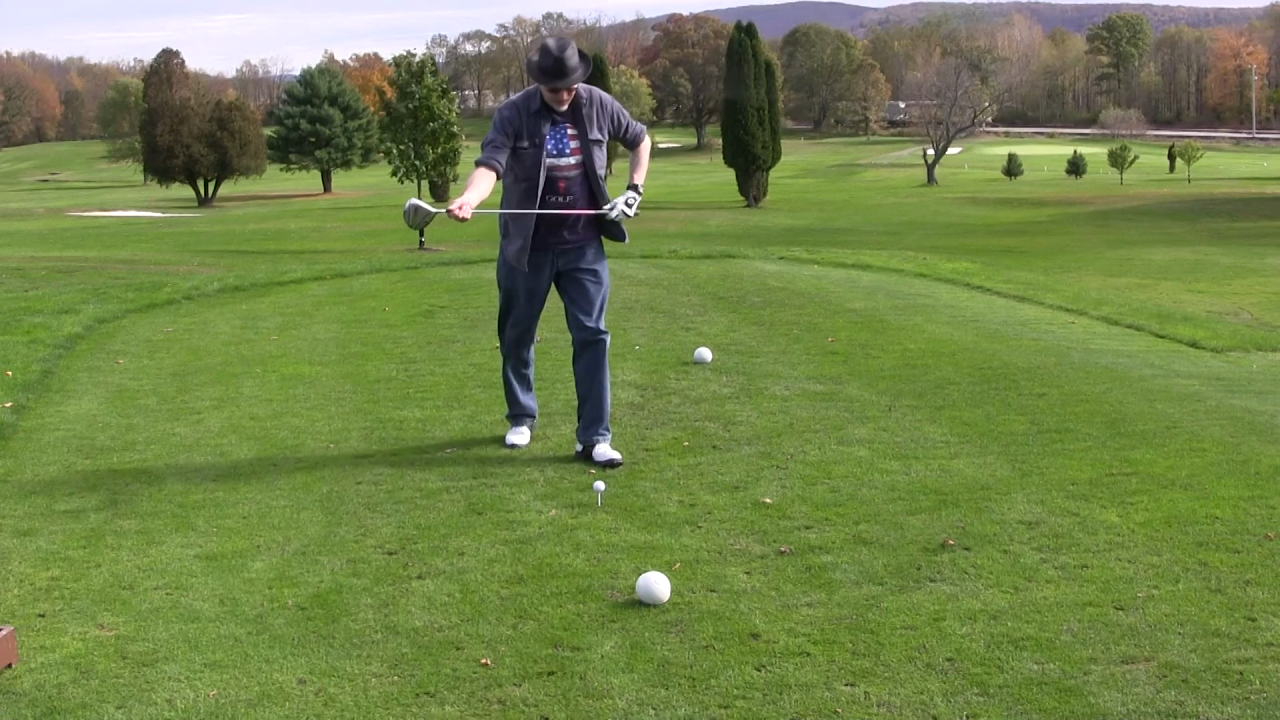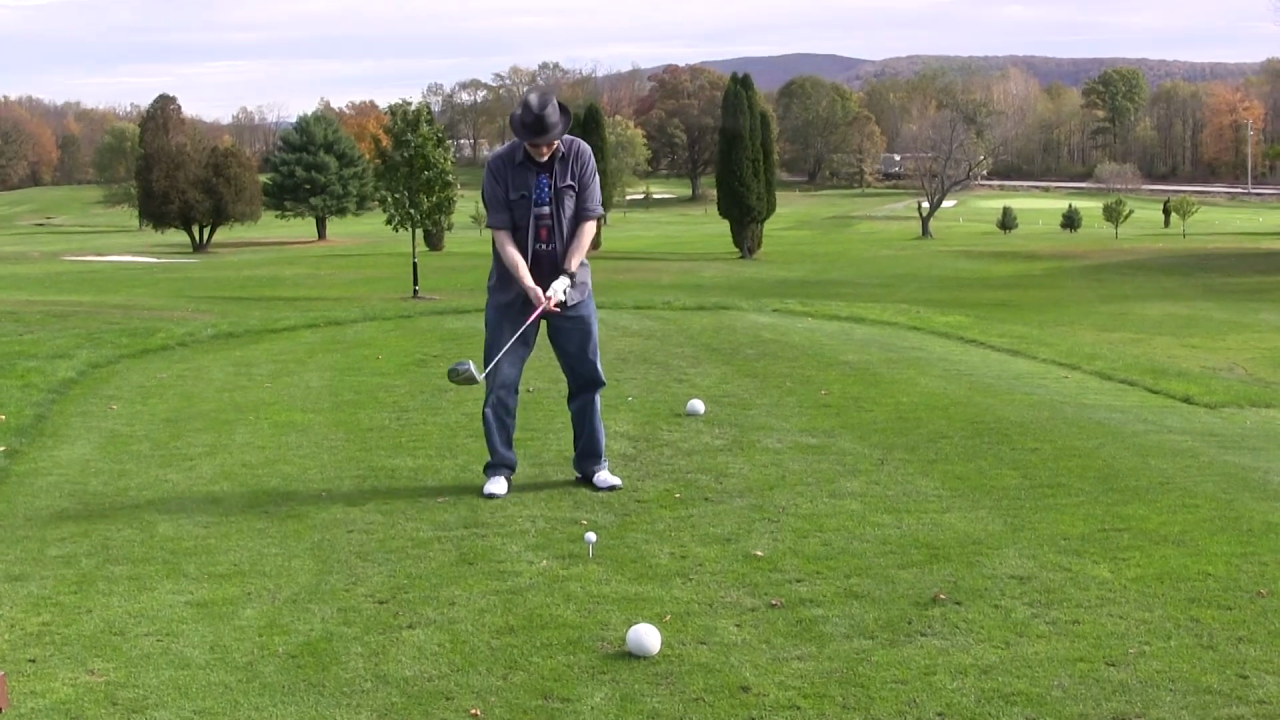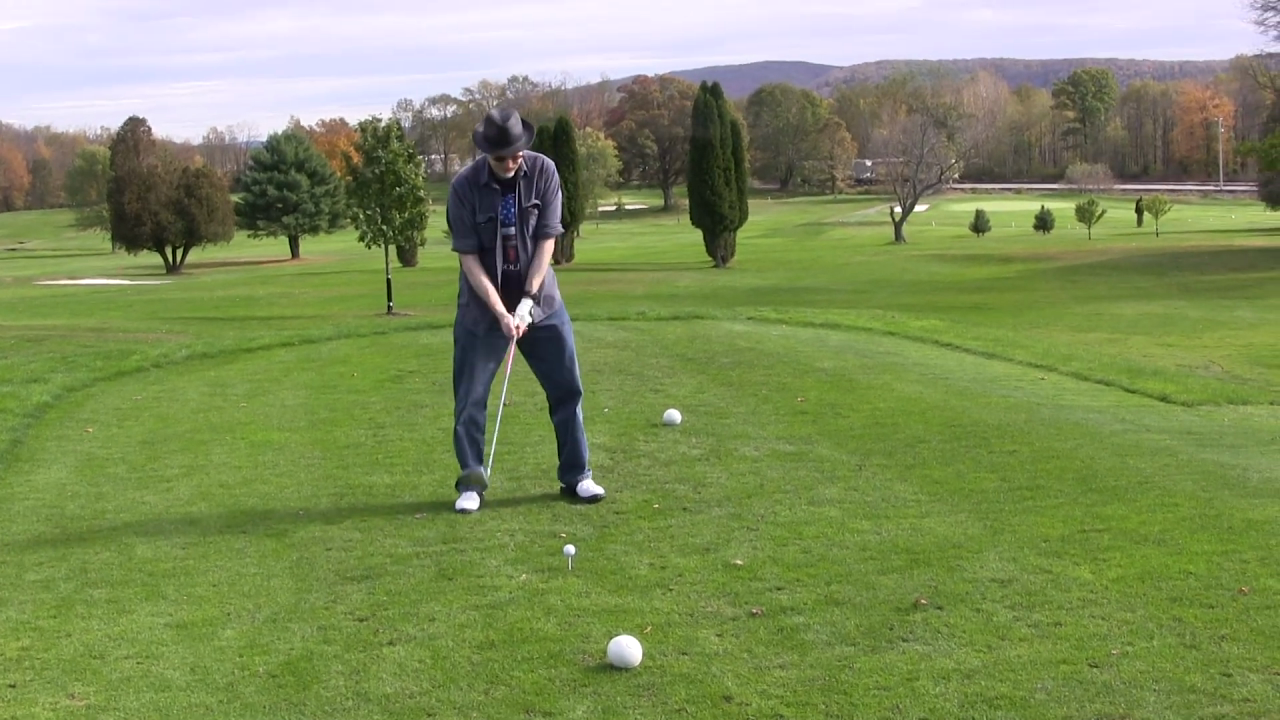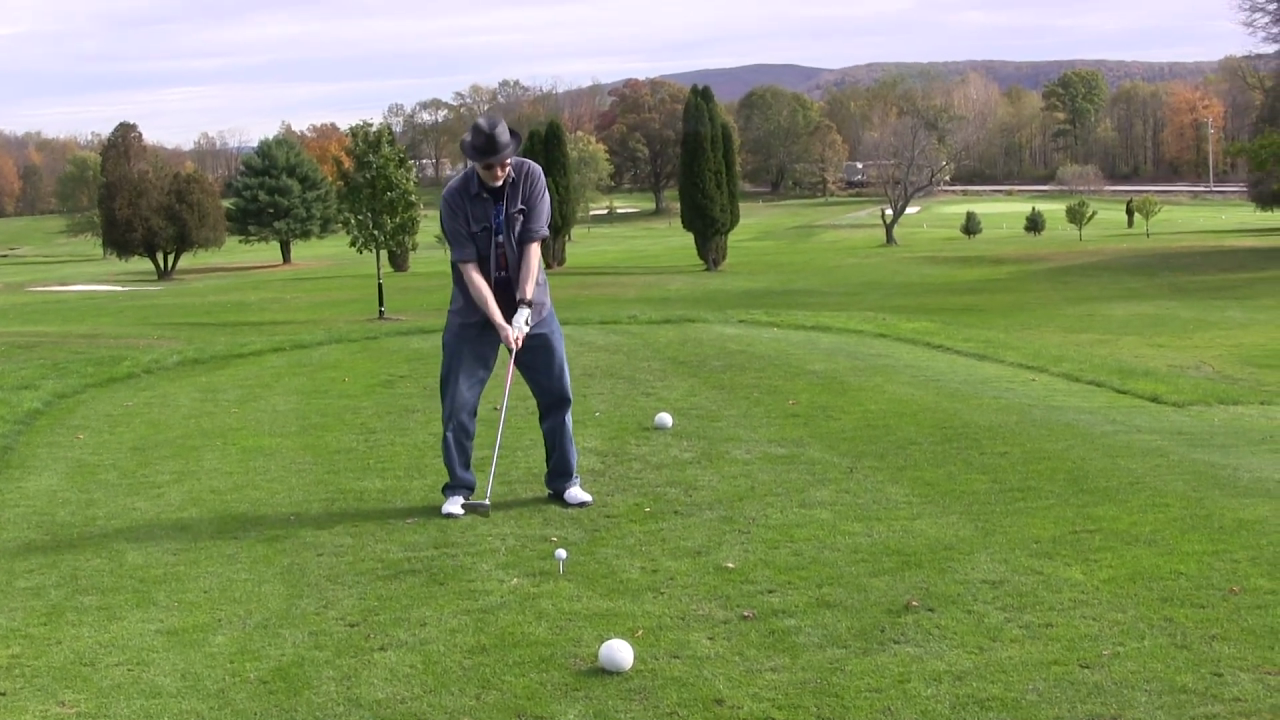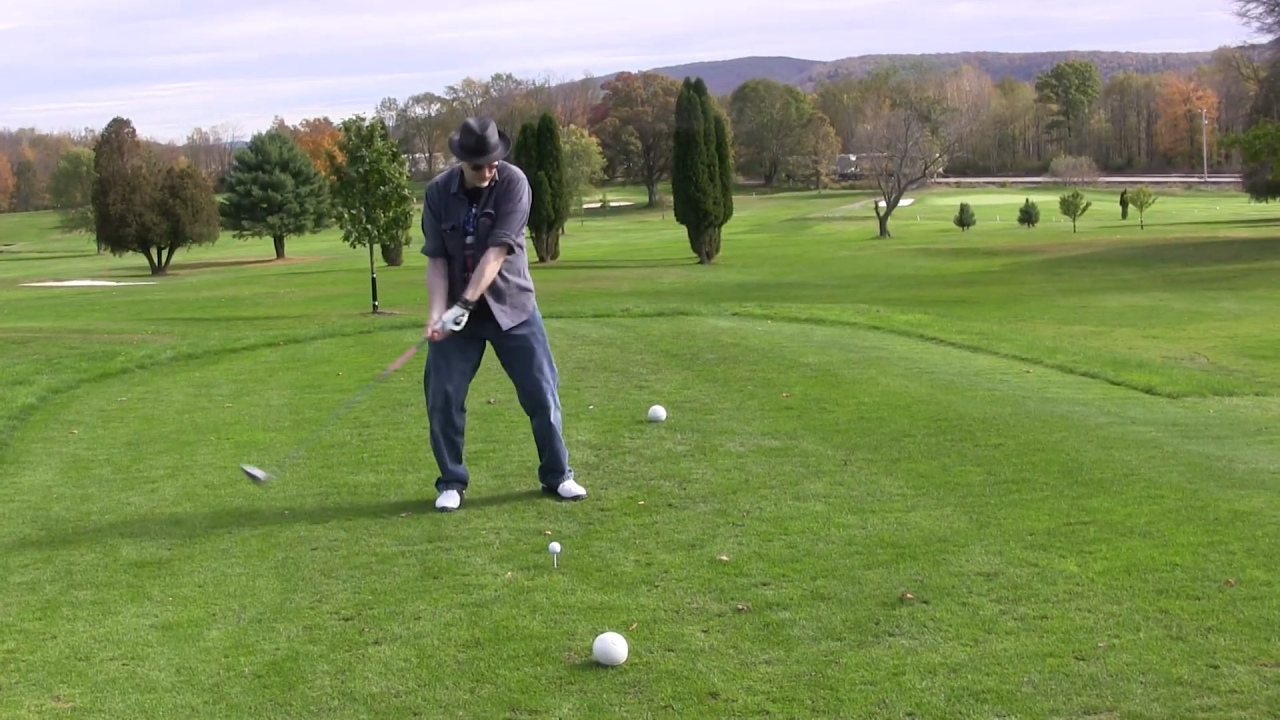
dt=1s
person 1, frame 1
left shoulder: (600, 105)
right shoulder: (513, 112)
left elbow: (640, 139)
right elbow: (490, 164)
left wrist: (634, 189)
right wrist: (468, 199)
left hip: (583, 243)
right hip: (527, 244)
left knee: (591, 335)
right knee: (516, 334)
left ankle: (594, 437)
right ankle: (521, 416)
person 1, frame 2
left shoulder: (579, 154)
right shoulder: (499, 164)
left elbow: (588, 220)
right elbow: (502, 234)
left wrist: (565, 277)
right wrist: (530, 287)
left hip: (570, 284)
right hip: (513, 288)
left knee: (587, 376)
right knee: (501, 380)
left ankle: (591, 464)
right ankle: (499, 468)
person 1, frame 3
left shoulder: (544, 171)
right shoulder: (464, 186)
left elbow: (546, 241)
right elbow: (469, 257)
left wrist: (527, 301)
right wrist: (500, 312)
left hip: (539, 299)
right hip: (482, 304)
left knee: (565, 387)
right knee: (470, 396)
left ankle: (576, 474)
right ankle: (471, 483)
person 1, frame 4
left shoulder: (531, 176)
right shoulder: (455, 196)
left elbow: (533, 246)
right elbow: (468, 267)
left wrist: (523, 308)
right wrist: (499, 323)
left hip: (531, 305)
right hip: (474, 311)
left knee: (556, 393)
right knee: (458, 401)
left ankle: (563, 480)
right ankle: (458, 487)
person 1, frame 5
left shoulder: (514, 183)
right shoulder: (437, 192)
left elbow: (496, 253)
right elbow: (436, 259)
left wrist: (464, 306)
right wrist: (437, 310)
left hip: (512, 304)
right hip: (455, 307)
left knee: (541, 394)
right knee: (443, 397)
left ankle: (557, 474)
right ankle: (452, 481)
